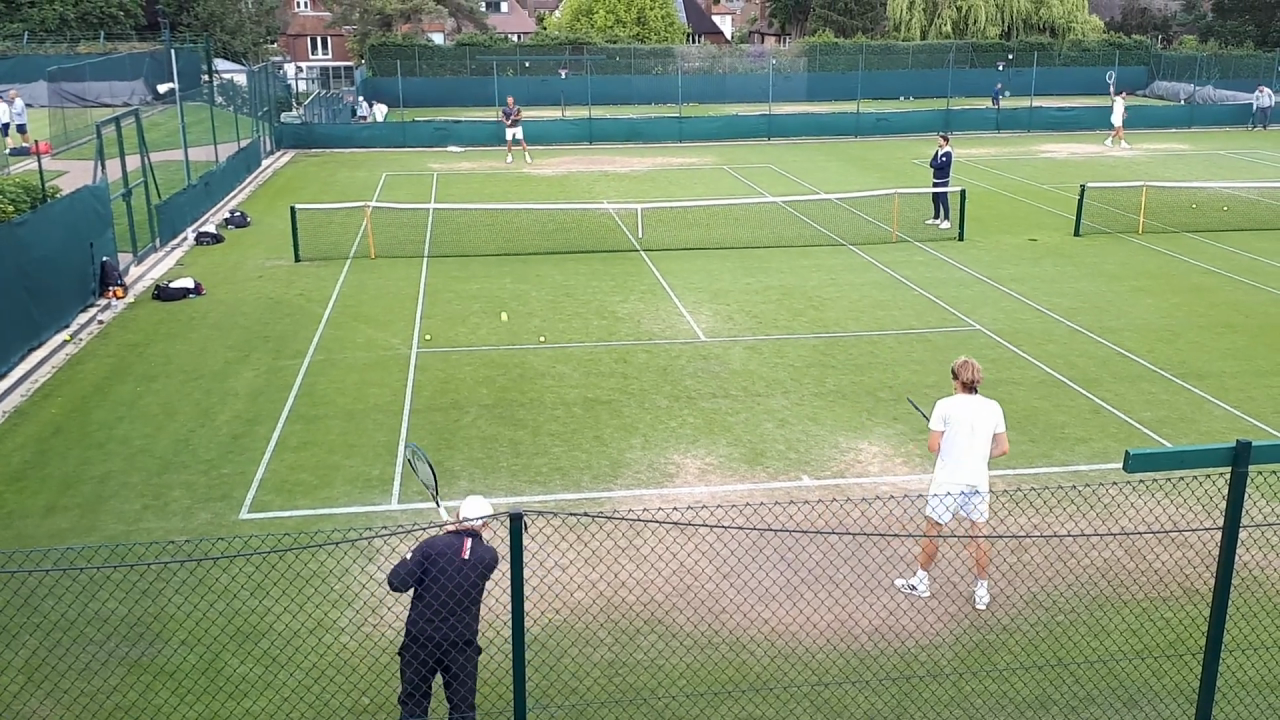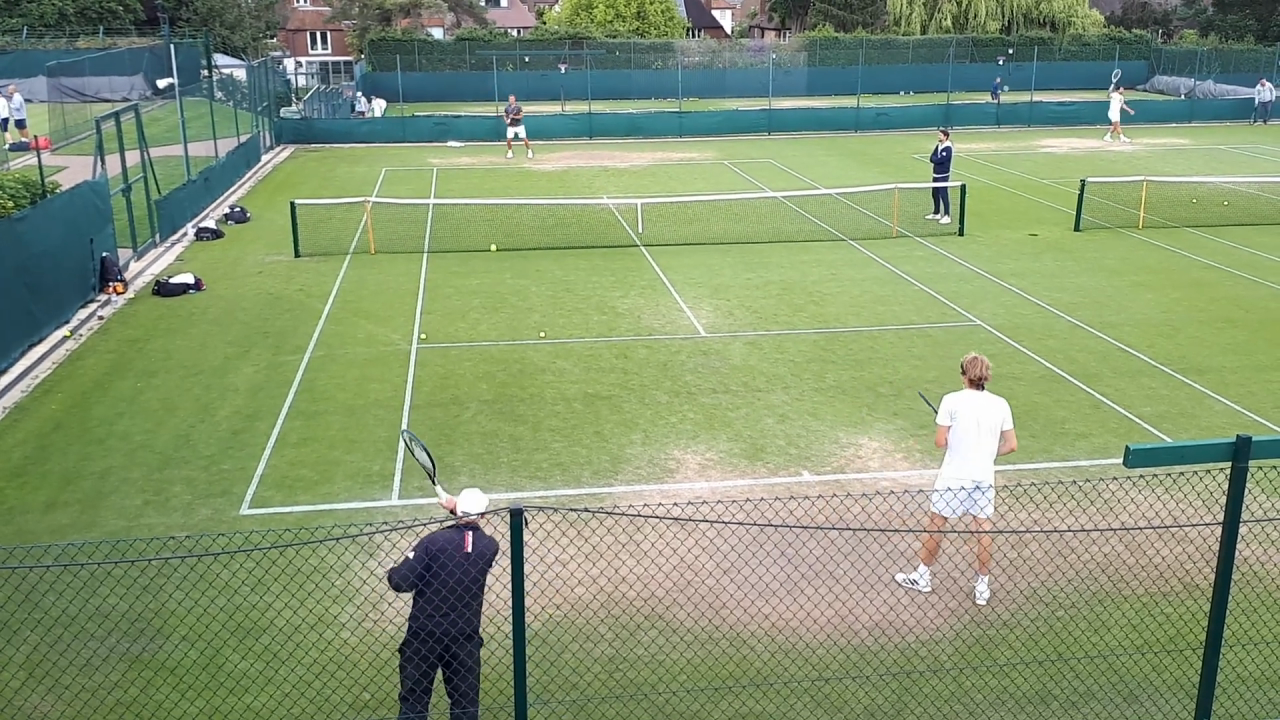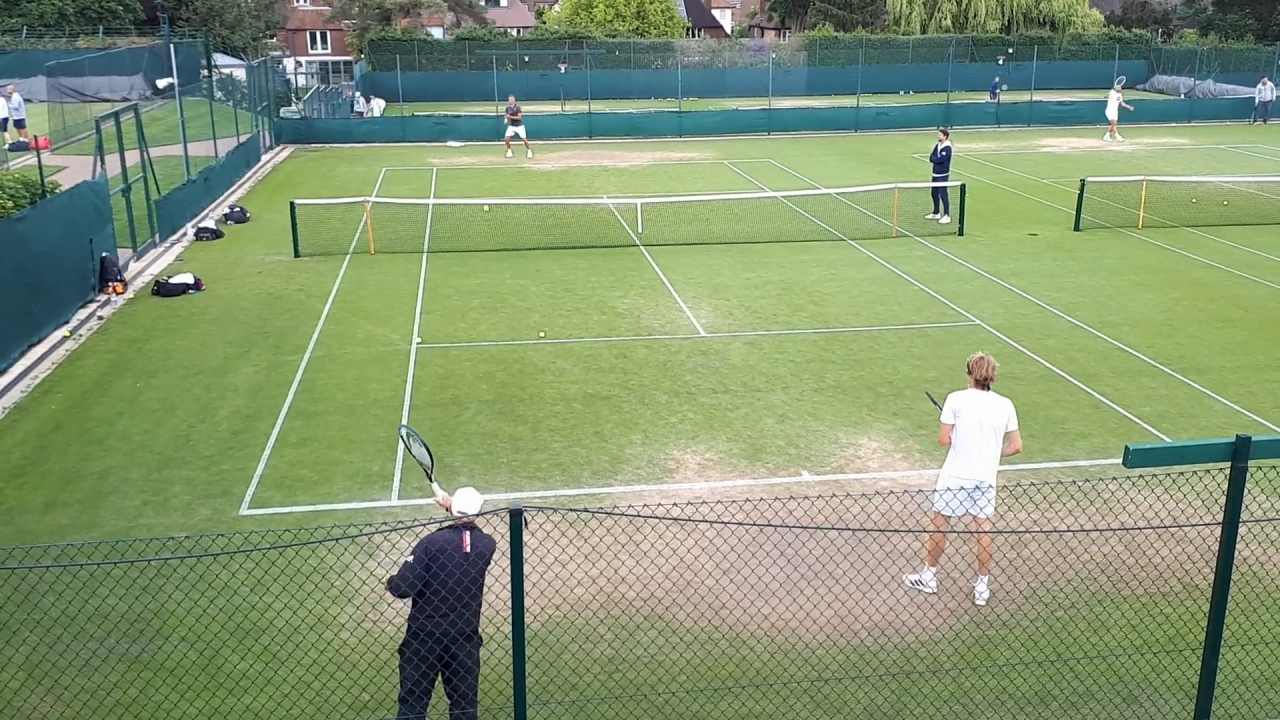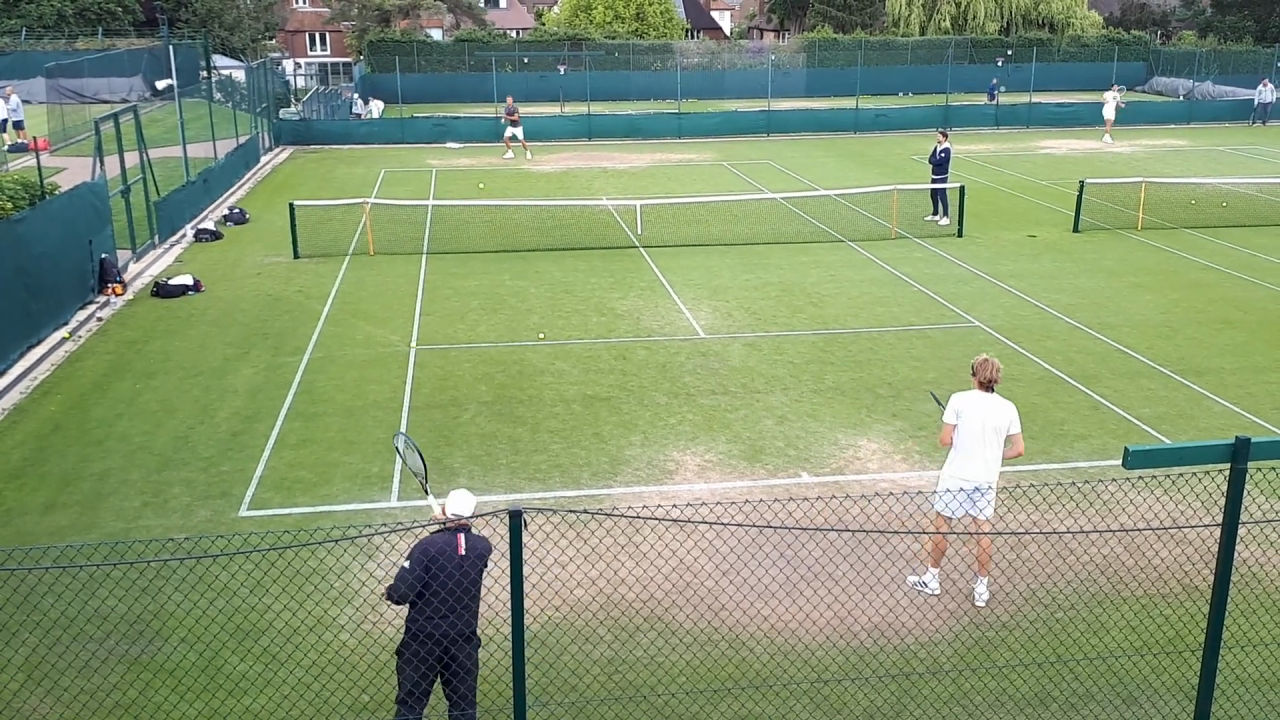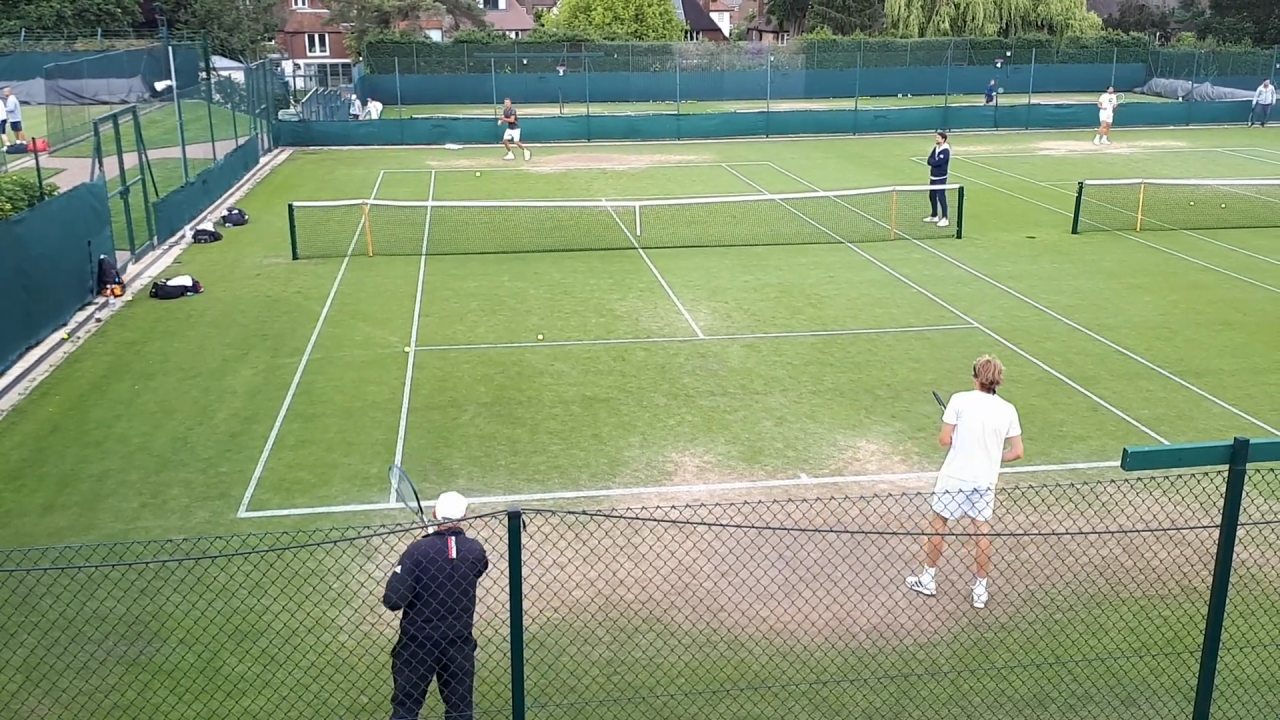
dt=0.1s
person 1, frame 1
left shoulder: (945, 406)
right shoulder: (993, 407)
left elbow: (933, 447)
right elbow: (1003, 448)
left hip: (948, 481)
right hip: (978, 482)
left knee: (933, 529)
right knee: (978, 533)
left ankle: (921, 581)
right ankle: (982, 591)
person 1, frame 2
left shoulder: (952, 401)
right shoulder: (1000, 404)
left elbow: (940, 442)
right elbow: (1011, 445)
left hip: (954, 476)
right hip: (984, 478)
left knee: (937, 524)
right knee: (982, 529)
left ankle: (923, 576)
right ankle: (982, 587)
person 1, frame 3
left shoulder: (956, 399)
right shoulder: (1005, 405)
left elbow: (944, 440)
right elbow: (1017, 446)
left hip: (956, 475)
right hip: (985, 478)
left knee: (940, 523)
right knee: (983, 529)
left ankle: (928, 577)
right ankle: (982, 587)
person 1, frame 4
left shoulder: (959, 400)
right shoulder: (1008, 408)
left elbow: (945, 440)
right elbow: (1018, 449)
left hip: (956, 476)
right hip: (986, 480)
left knee: (941, 525)
right knee: (983, 531)
left ankle: (932, 579)
right ankle: (981, 589)
person 1, frame 5
left shoulder: (960, 400)
right shoulder: (1008, 410)
left elbow: (944, 440)
right elbow: (1017, 452)
left hip: (955, 477)
right hip: (985, 481)
left knee: (939, 525)
right knee: (982, 532)
left ankle: (928, 579)
right ankle: (980, 589)
person 2, frame 1
left shoulder: (433, 545)
right shoulder: (488, 556)
left elbow: (397, 582)
right wrist: (457, 532)
left hip: (419, 639)
right hip: (460, 643)
person 2, frame 2
left shoulder: (434, 541)
right shoulder: (489, 546)
left elbow: (402, 583)
left wrist: (392, 574)
right wrist: (455, 509)
left hip: (424, 635)
right hip: (464, 637)
person 2, frame 3
left shoulder: (432, 542)
right shoulder: (487, 545)
left elbow: (402, 587)
left wrist: (391, 583)
right wrist: (452, 506)
left hip: (423, 636)
right hip: (464, 638)
person 2, frame 4
left shoulder: (427, 546)
right shoulder: (482, 546)
left elbow: (401, 595)
left wrist: (389, 593)
left hip: (421, 640)
right hip: (462, 640)
person 2, frame 5
left shoulder: (418, 549)
right shoulder: (476, 550)
left elbow: (395, 599)
left wrist: (387, 597)
left hip: (416, 642)
right hip: (458, 642)
